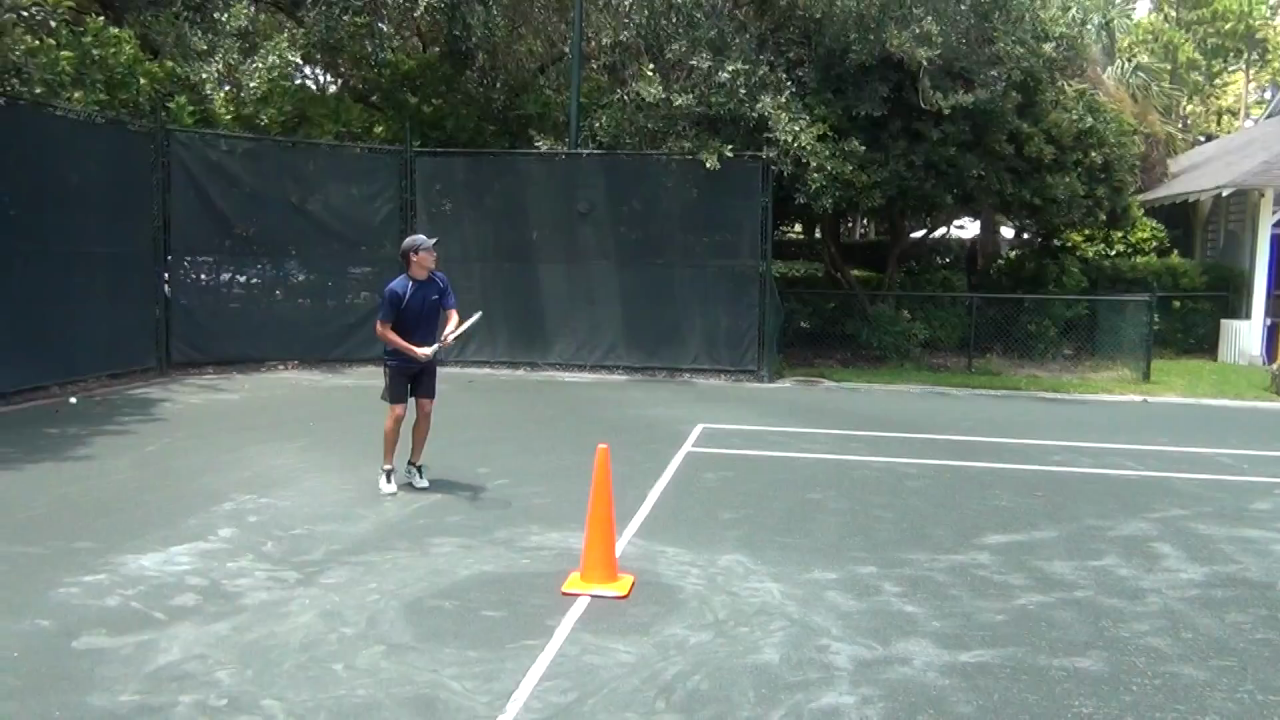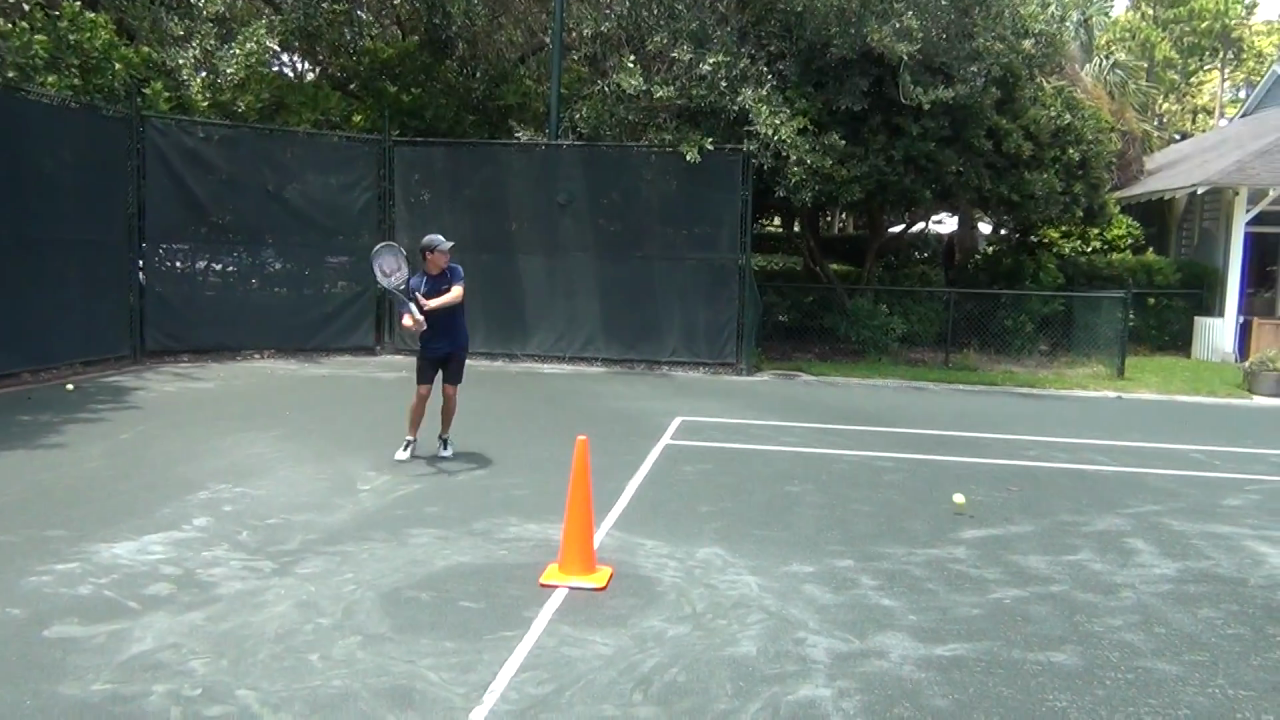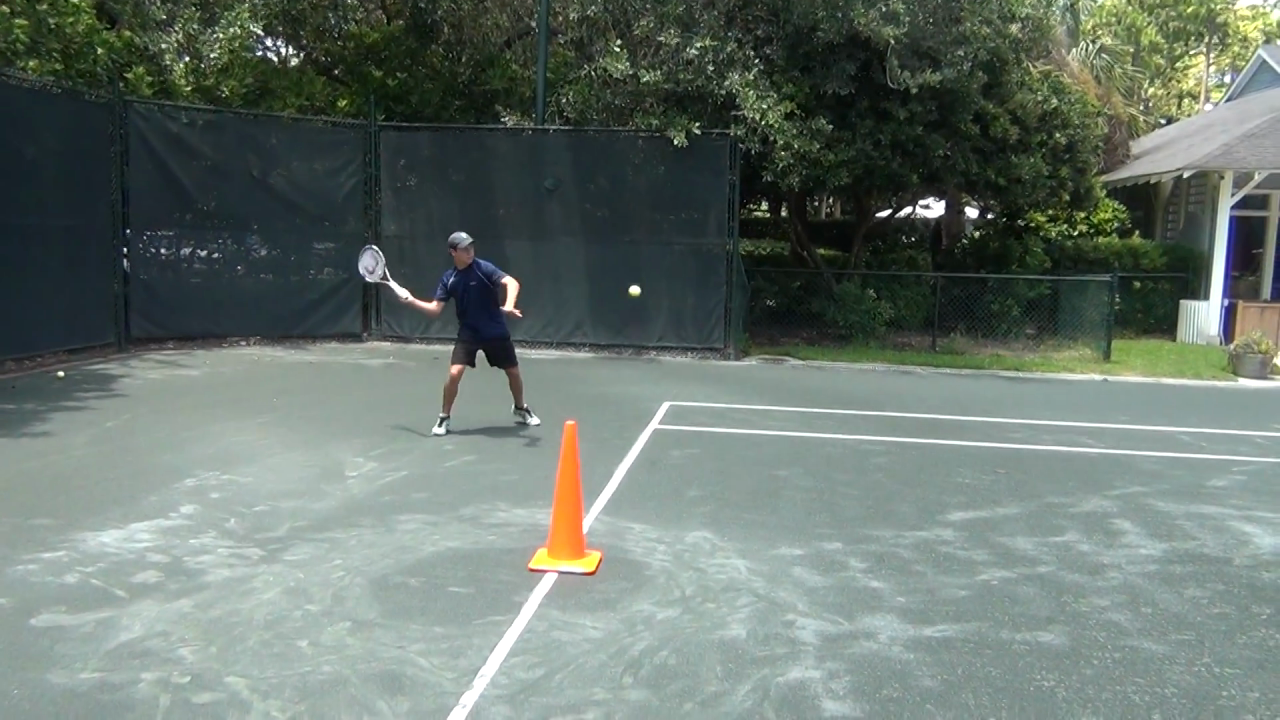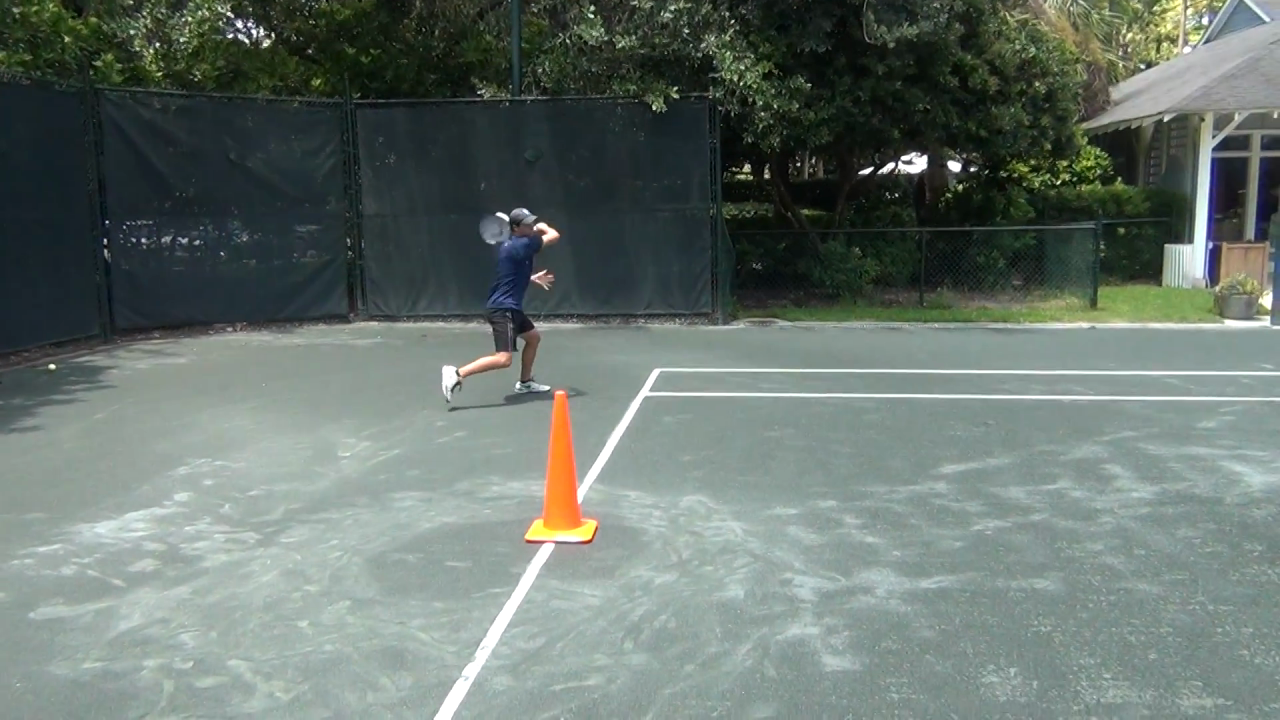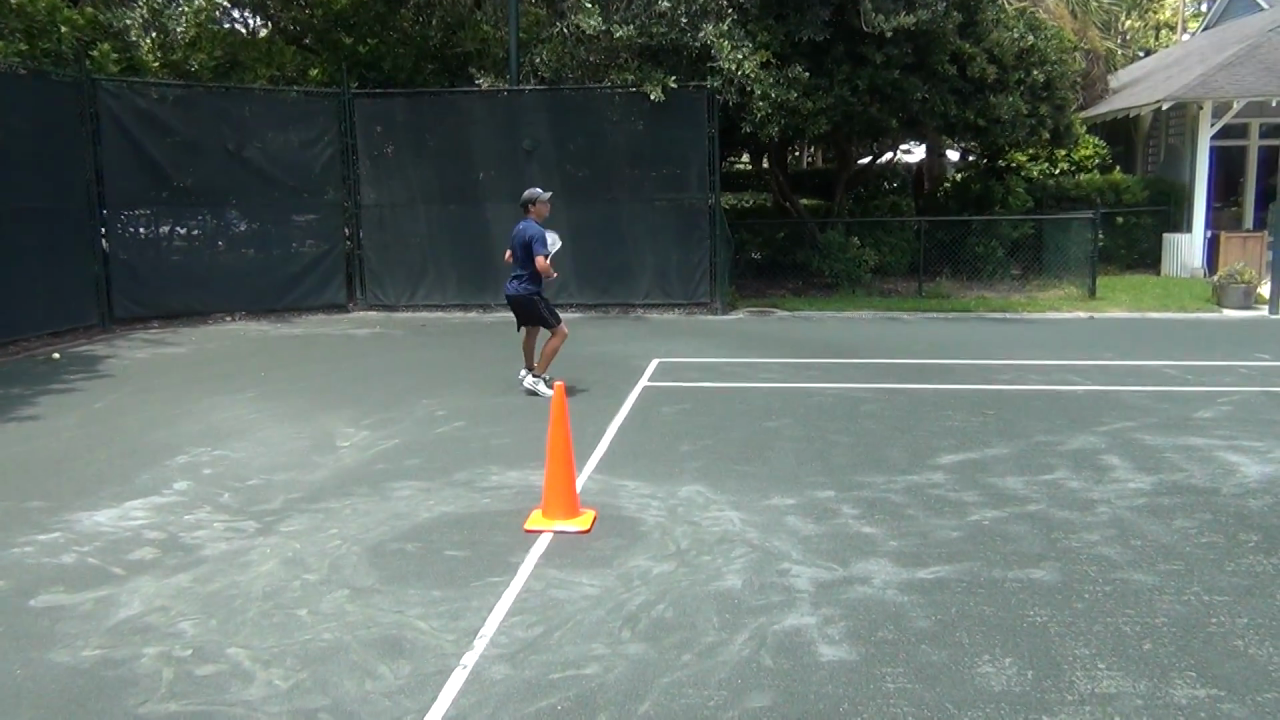
dt=0.4s
person 1, frame 1
left shoulder: (440, 281)
right shoulder: (395, 290)
left elbow: (452, 315)
right elbow: (382, 330)
left wrist: (449, 333)
right wrist: (414, 350)
left hip: (426, 359)
right hip: (399, 359)
left knee: (425, 411)
right knee: (397, 414)
left ankle: (414, 465)
right ankle: (388, 470)
person 1, frame 2
left shoulder: (454, 271)
right shoulder: (415, 284)
left elbow: (457, 295)
right elbow: (405, 320)
left wrist: (431, 304)
right wrist: (411, 324)
left hip: (457, 345)
right hip: (429, 347)
left knee: (450, 392)
right knee: (422, 393)
left ankle: (444, 438)
right ankle: (410, 440)
person 1, frame 3
left shoulder: (483, 267)
right shoulder: (449, 279)
left elbow: (511, 284)
right elbow: (435, 309)
left wrist: (509, 304)
right wrist: (412, 301)
left hip: (496, 332)
right hip: (469, 333)
left knee: (513, 374)
right knee: (455, 373)
left ankle: (522, 408)
right ankle: (444, 417)
person 1, frame 4
left shoulder: (510, 245)
right shoulder: (525, 244)
right elbow: (554, 235)
left wrist: (532, 278)
right wrist: (543, 227)
left hip: (509, 307)
right hip: (503, 309)
left knee: (534, 337)
right knee: (503, 359)
left ankle: (526, 381)
right ankle: (456, 374)
person 1, frame 5
left shoulder: (520, 228)
right shoulder: (536, 232)
left elbow: (508, 257)
right elbow: (542, 267)
right wrist: (551, 273)
left hip: (515, 291)
right hip: (528, 292)
left knee: (532, 330)
right knee: (560, 332)
left ankle: (529, 371)
right ankle: (535, 378)
